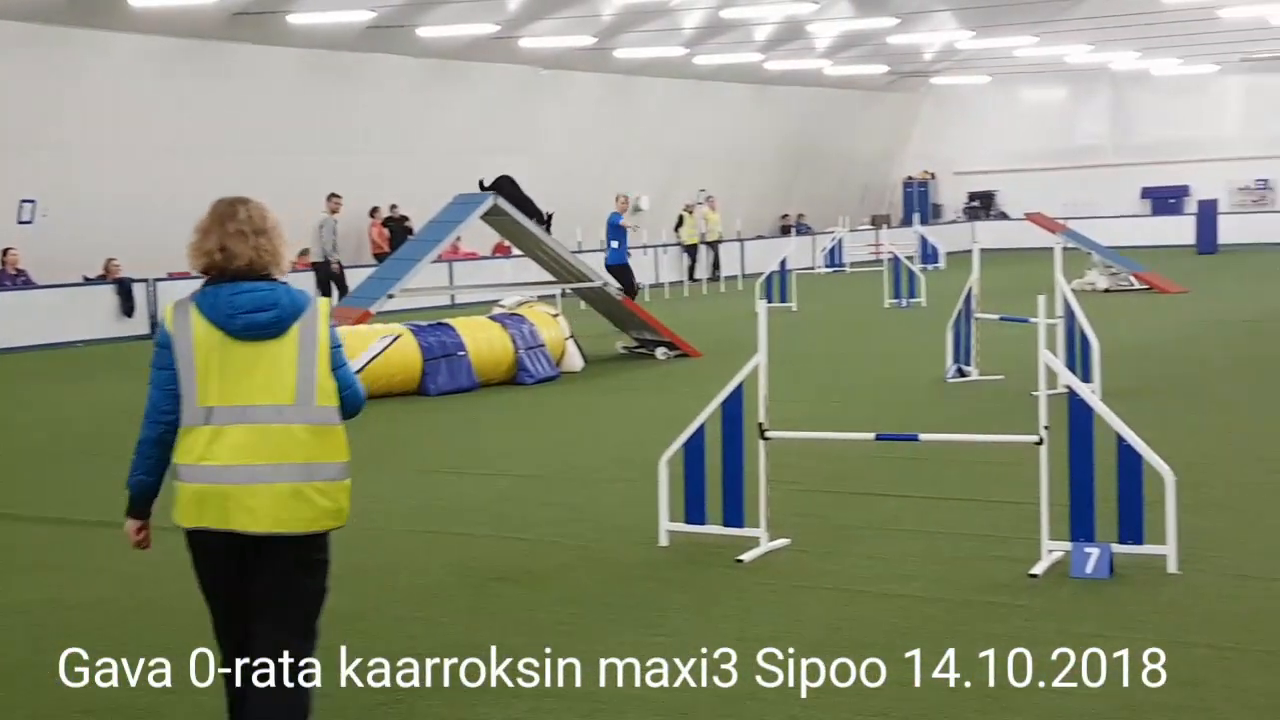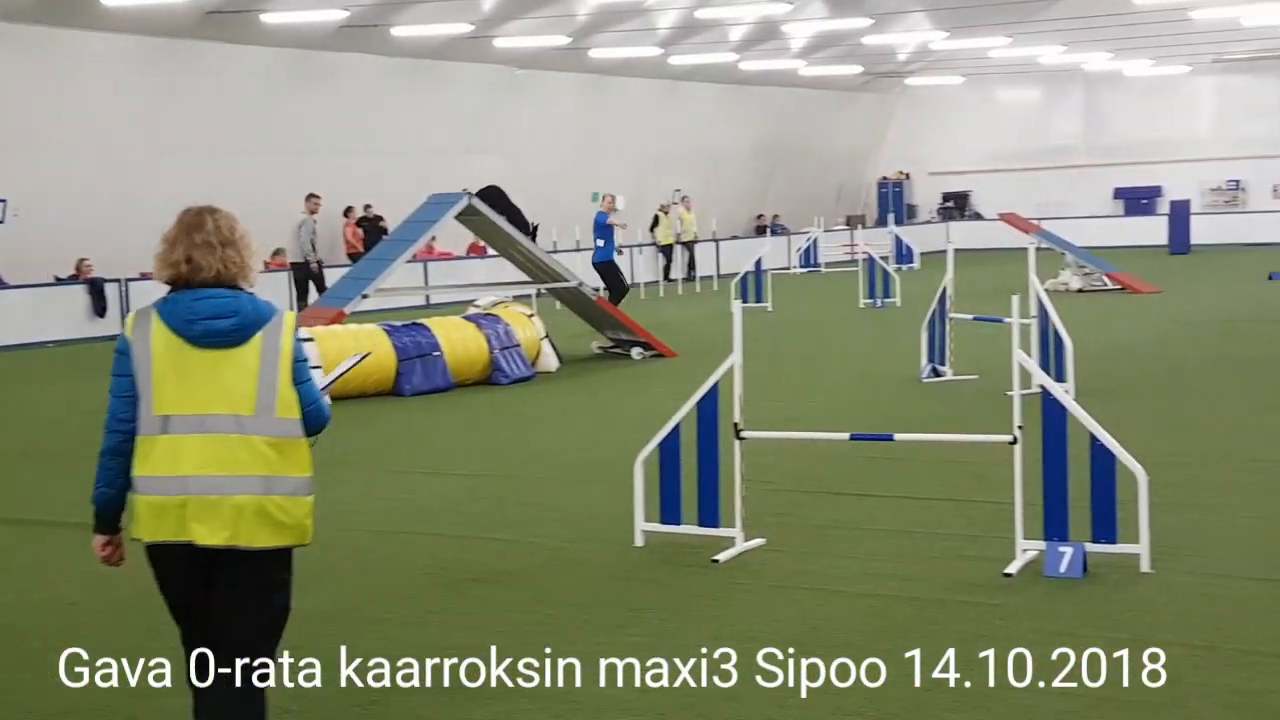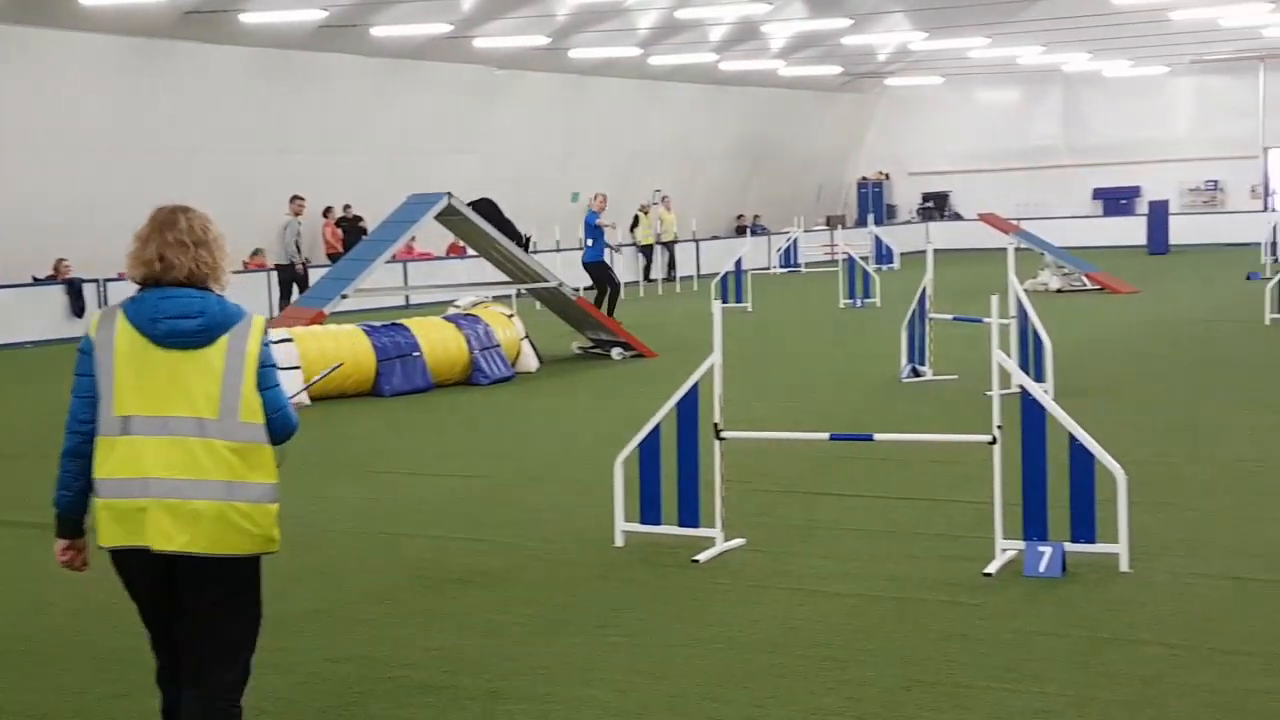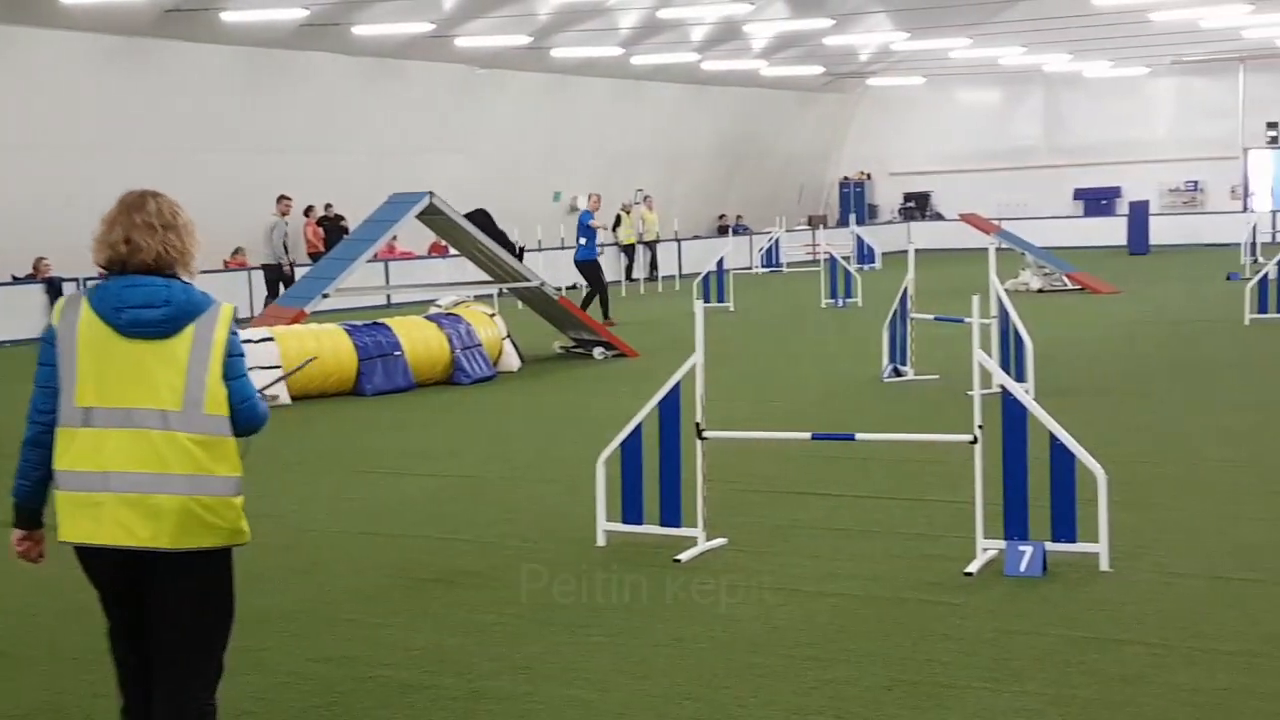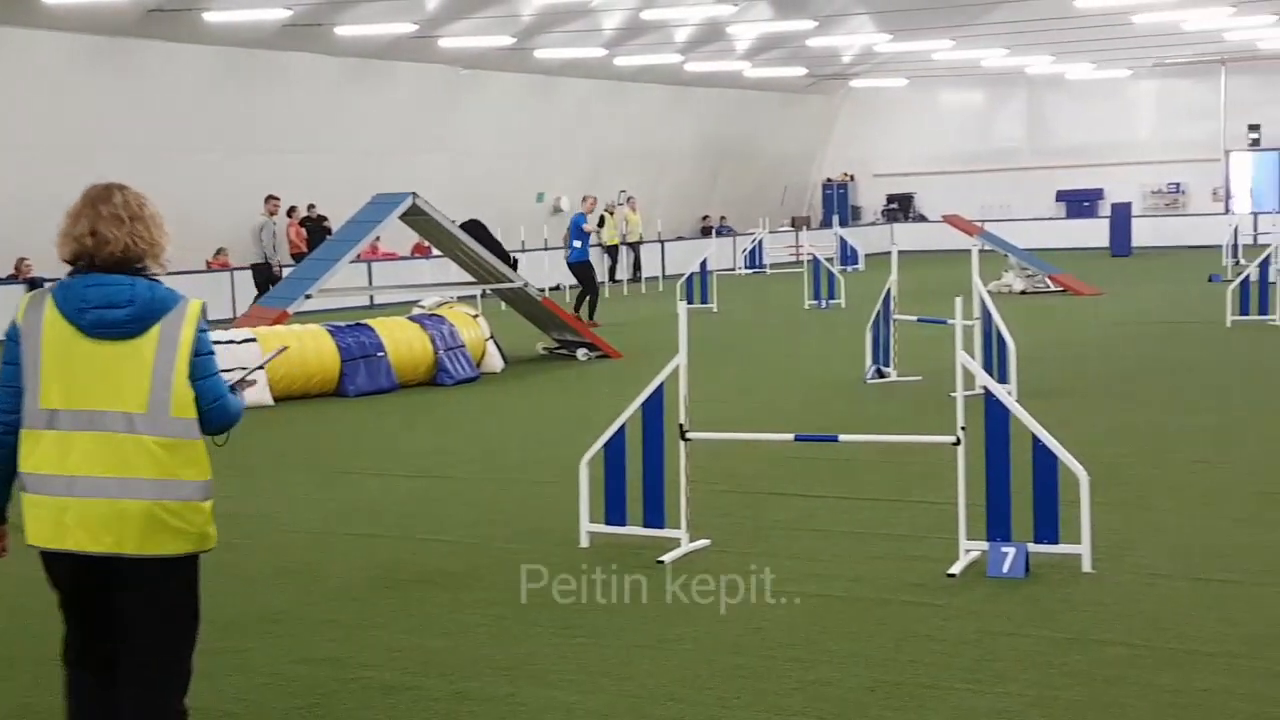
dt=0.1s
person 1, frame 1
left shoulder: (181, 321)
right shoulder: (312, 312)
left elbow: (160, 423)
right elbow: (351, 402)
left wrist: (139, 503)
left hip: (213, 505)
right hip: (300, 502)
left knee: (240, 637)
right knee: (286, 639)
person 1, frame 2
left shoulder: (141, 330)
right shoulder: (277, 325)
left elbow: (119, 435)
right elbow: (314, 419)
left wrist: (105, 520)
right wrist: (288, 414)
left hip: (171, 519)
right hip: (260, 517)
left knee: (204, 649)
right knee: (245, 658)
person 1, frame 3
left shoulder: (106, 329)
right shoulder: (245, 328)
left elbow: (80, 436)
right elbow: (281, 426)
left wrist: (68, 524)
right wrist: (258, 417)
left hip: (133, 523)
right hip: (225, 524)
left knee: (171, 654)
right knee: (216, 665)
person 1, frame 4
left shoulder: (69, 316)
right shoulder: (210, 316)
left elbow: (41, 423)
right elbow: (245, 418)
left wrist: (24, 514)
right wrist: (260, 402)
left hip: (97, 517)
right hip: (190, 517)
left knee: (135, 651)
right knee: (185, 667)
person 1, frame 5
right shoulder: (180, 314)
right elbow: (218, 416)
right wrist: (235, 398)
left hip: (64, 523)
right hip: (159, 521)
left knee: (91, 660)
right knee: (155, 674)
